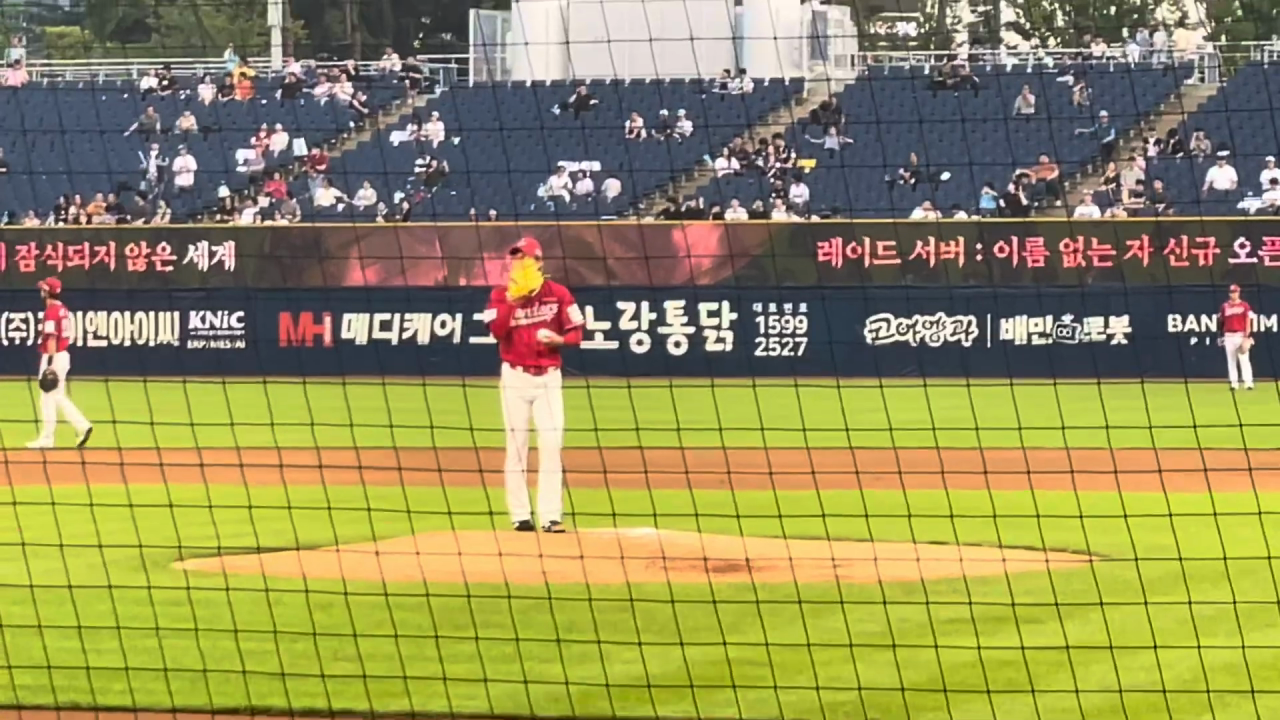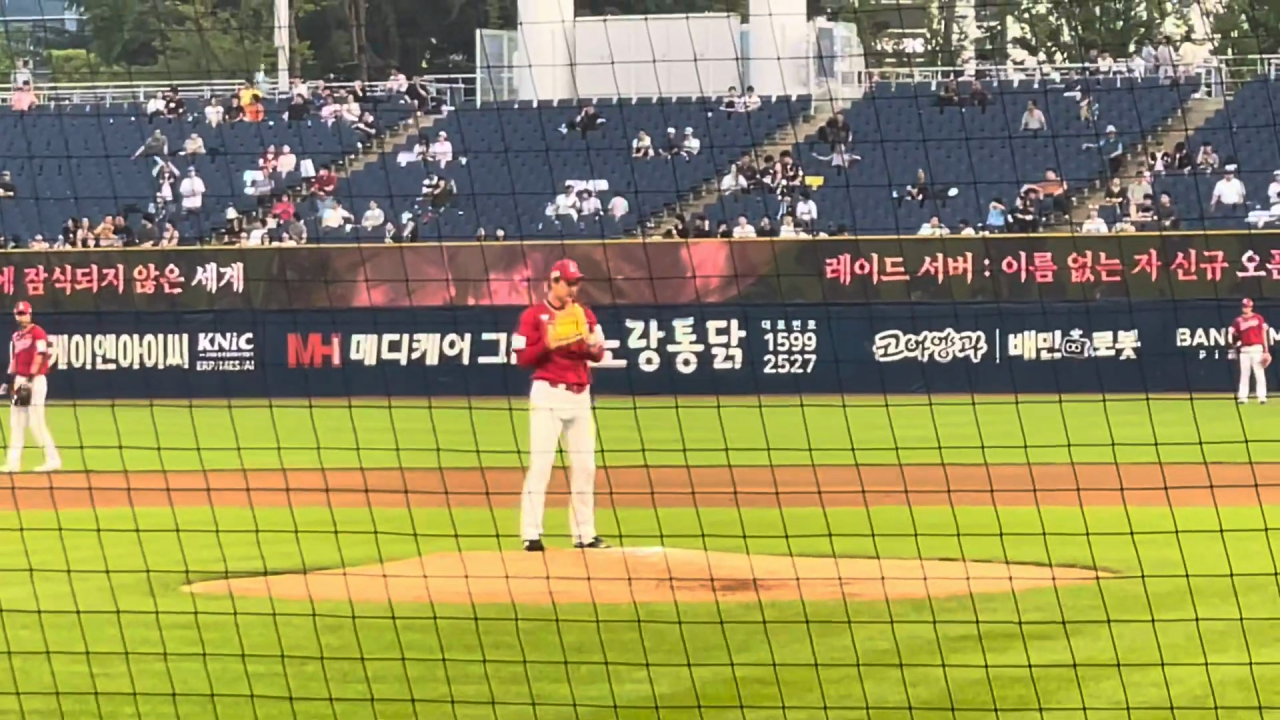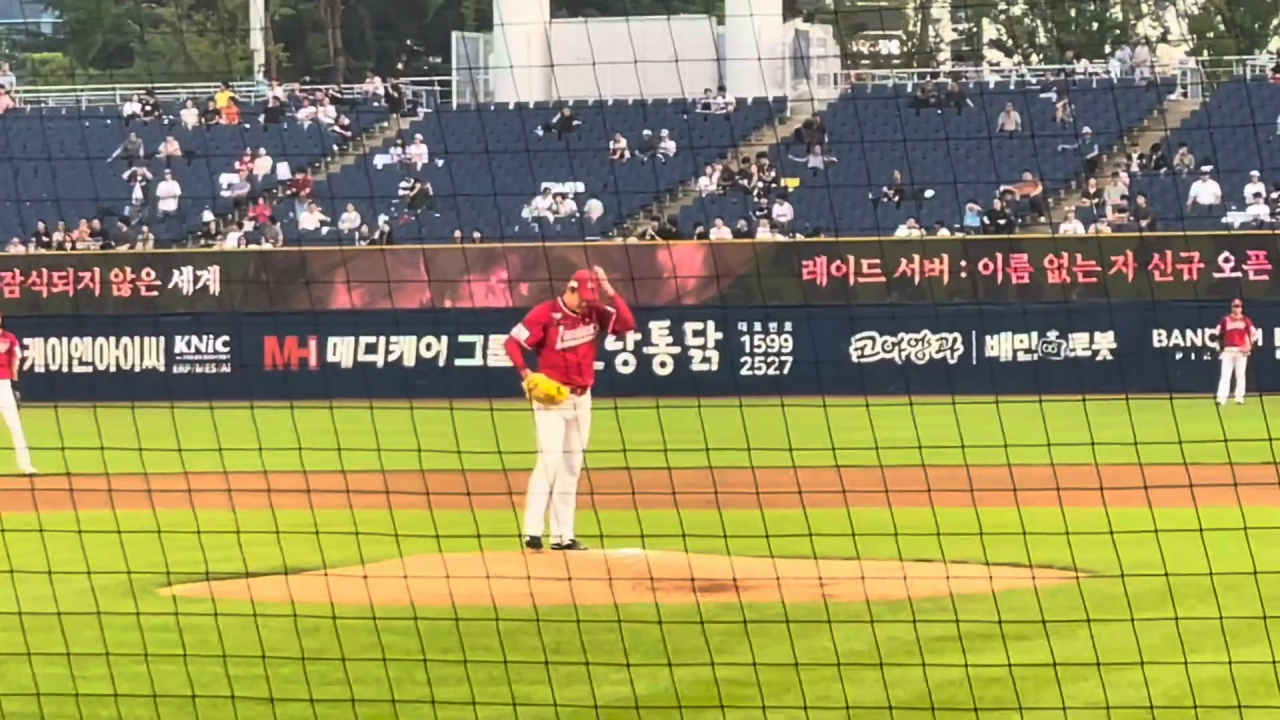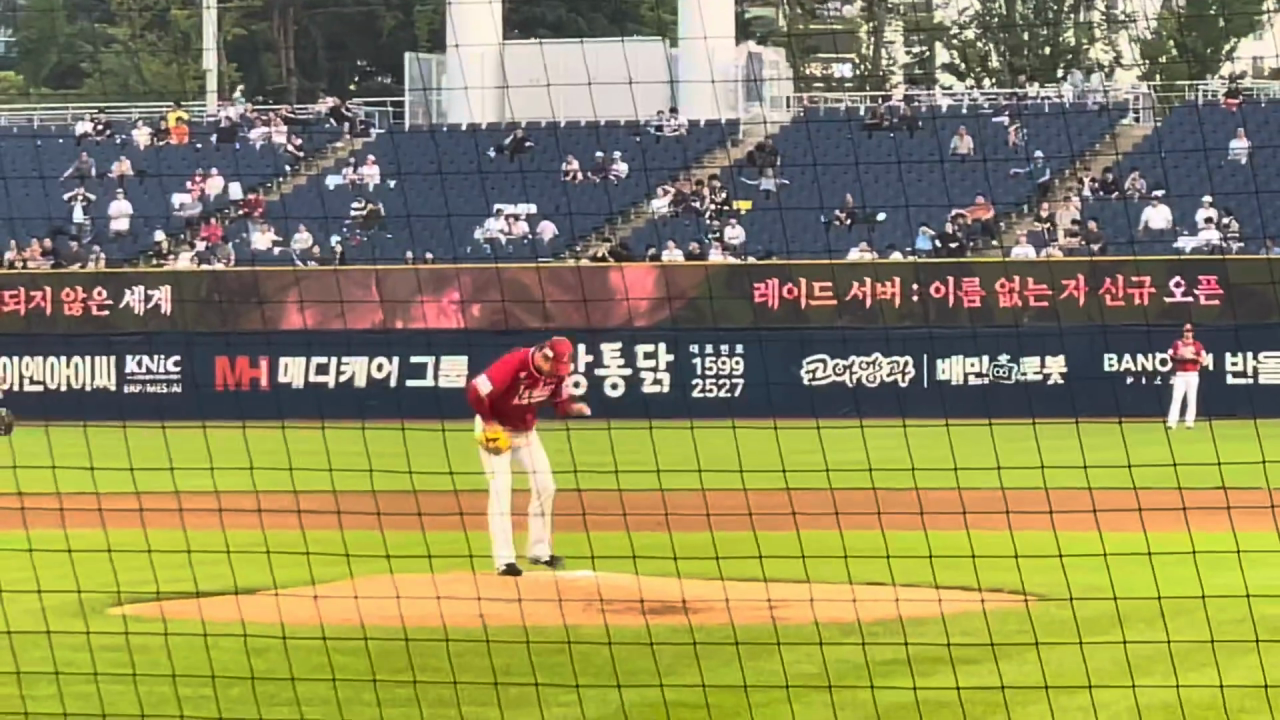
dt=0.7s
person 1, frame 1
left shoulder: (559, 293)
right shoulder: (500, 294)
left elbow: (576, 332)
right elbow: (497, 333)
left wrist: (560, 339)
right wrist: (512, 300)
left hip: (549, 377)
right hip: (514, 377)
left knee: (551, 446)
right knee: (516, 447)
left ankle: (550, 518)
right ankle: (520, 515)
person 1, frame 2
left shoulder: (584, 314)
right shoulder: (533, 315)
left elbow: (598, 354)
right elbow: (523, 359)
left wrist: (595, 347)
right wrist: (549, 342)
left hip: (580, 396)
right hip: (548, 395)
left knee: (585, 467)
right knee: (540, 466)
left ankle: (584, 534)
right ankle: (531, 534)
person 1, frame 3
left shoulder: (595, 312)
right shoulder: (545, 313)
left elbow: (628, 324)
right elbow: (513, 342)
left wrist: (608, 291)
right wrist: (525, 372)
left hip: (582, 398)
left knee: (572, 466)
right knee: (549, 461)
left ankle: (562, 535)
right ankle: (532, 532)
person 1, frame 4
left shoulder: (557, 370)
right shoulder: (513, 363)
left elbow: (560, 404)
right elbow: (474, 390)
left wrist: (574, 408)
right wrist: (488, 422)
left hip: (526, 431)
right hip: (497, 431)
left knee: (545, 486)
right knee: (501, 489)
left ankle: (540, 551)
right ankle: (504, 560)
